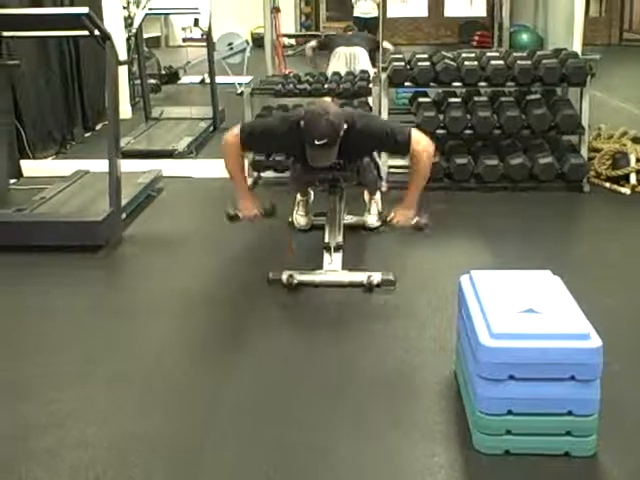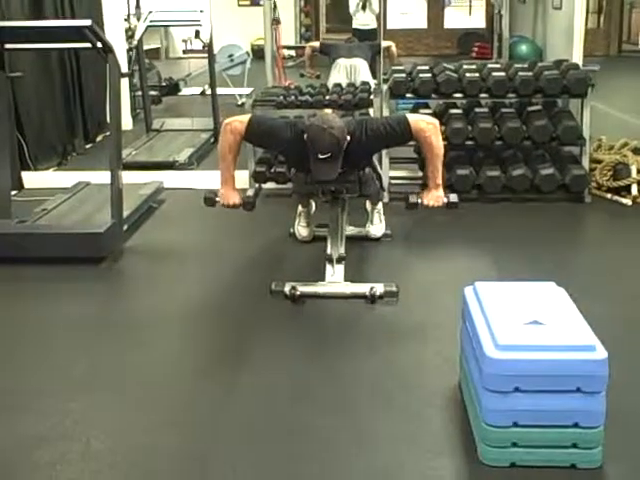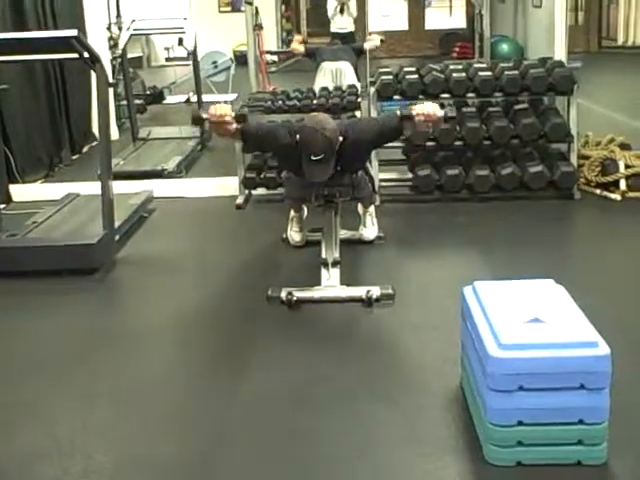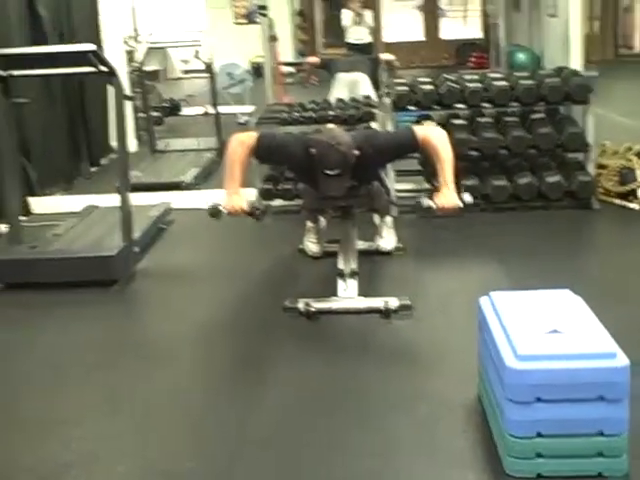
dt=0.7s
person 1, frame 1
left shoulder: (363, 127)
right shoulder: (287, 127)
left elbow: (423, 147)
right elbow: (231, 141)
left wrist: (408, 205)
right wrist: (245, 197)
left hip: (355, 160)
left knee: (370, 180)
right knee: (299, 179)
left ankle: (372, 196)
right ankle: (303, 197)
person 1, frame 2
left shoulder: (366, 134)
right shoulder: (290, 135)
left elbow: (428, 125)
right elbow: (232, 126)
left wrist: (435, 186)
right wrist: (228, 185)
left hip: (357, 170)
left knee: (371, 189)
right knee: (301, 191)
left ankle: (375, 207)
right ankle: (305, 208)
person 1, frame 3
left shoulder: (359, 134)
right shoulder: (282, 137)
left elbow: (412, 115)
right elbow: (232, 127)
left wrist: (426, 110)
right wrist: (219, 121)
left hip: (350, 173)
left knee: (364, 195)
right knee: (294, 197)
left ankle: (367, 210)
right ankle: (297, 213)
person 1, frame 4
left shoulder: (373, 147)
right shoulder: (299, 150)
left elbow: (433, 133)
right elbow: (241, 140)
left wrist: (447, 188)
right wrist: (233, 192)
left hip: (365, 183)
left knee: (380, 202)
left ankle: (383, 220)
right ankle: (314, 224)
